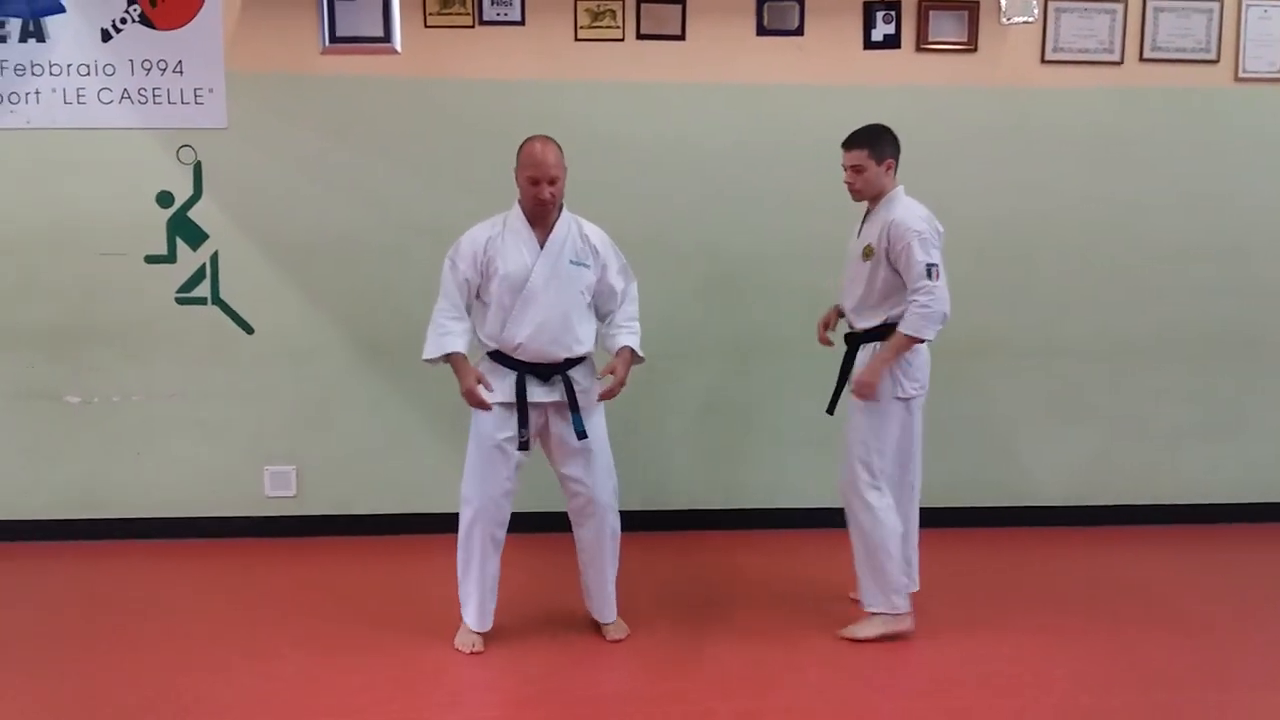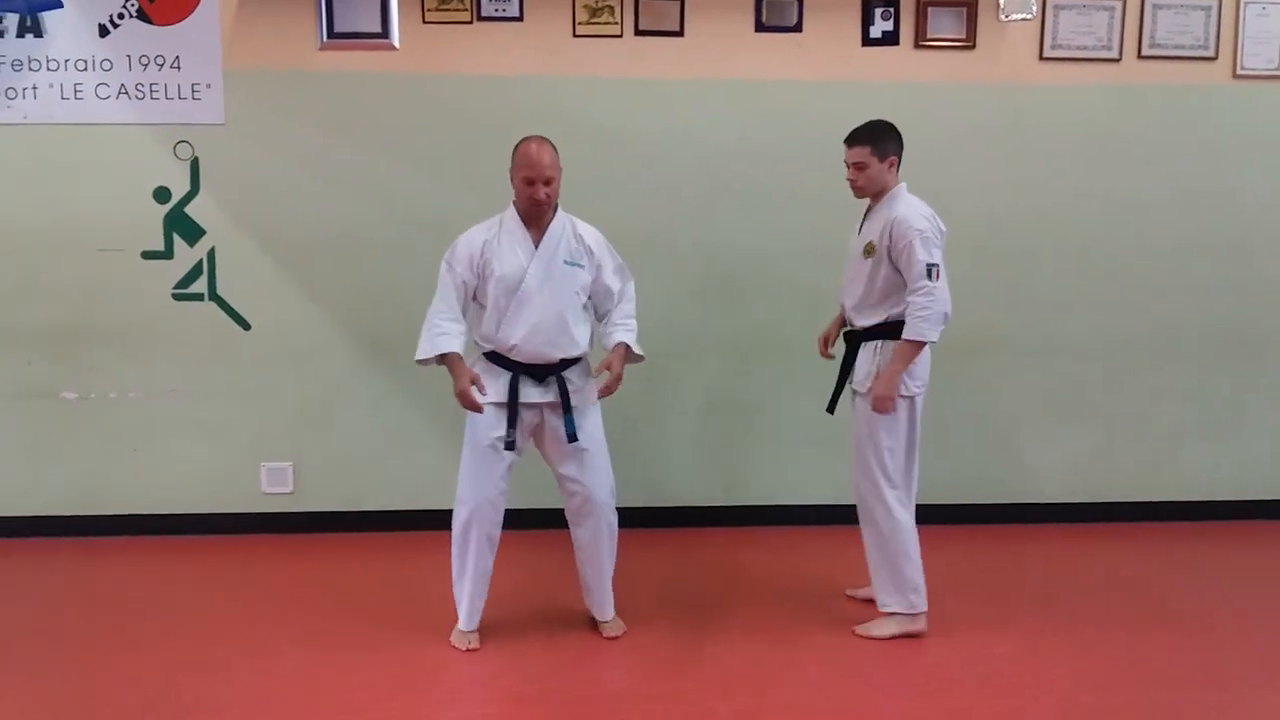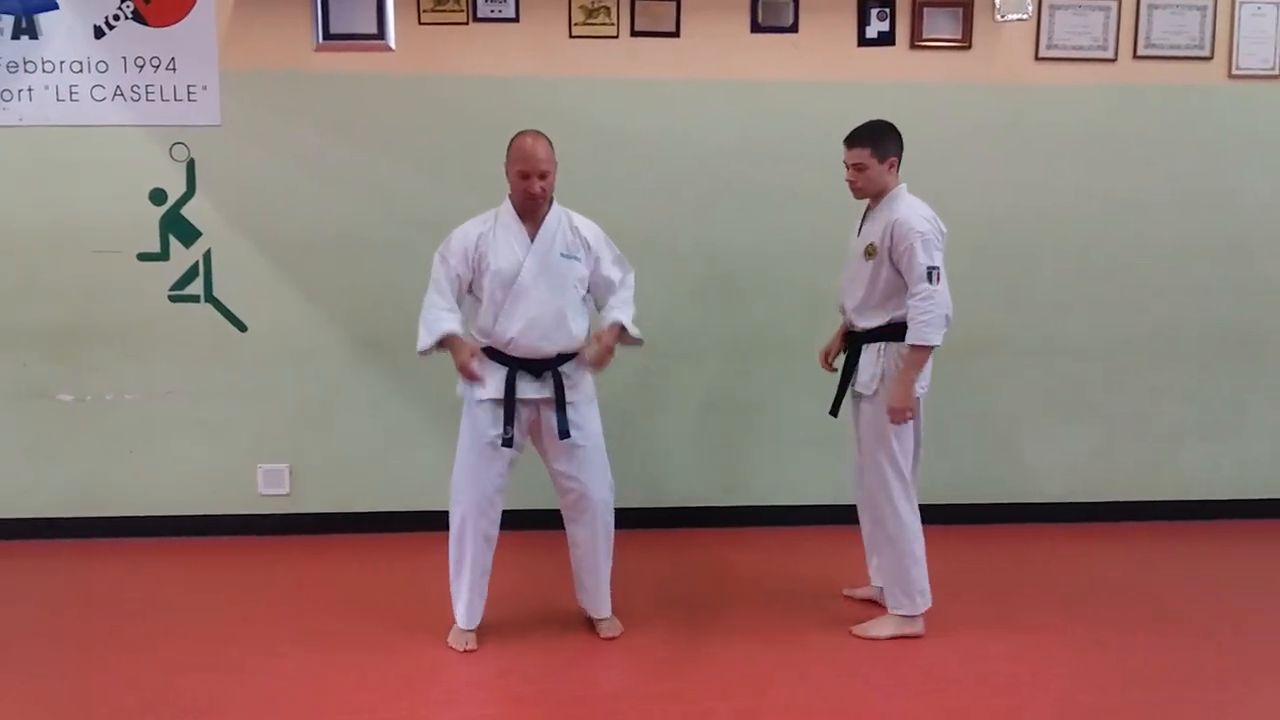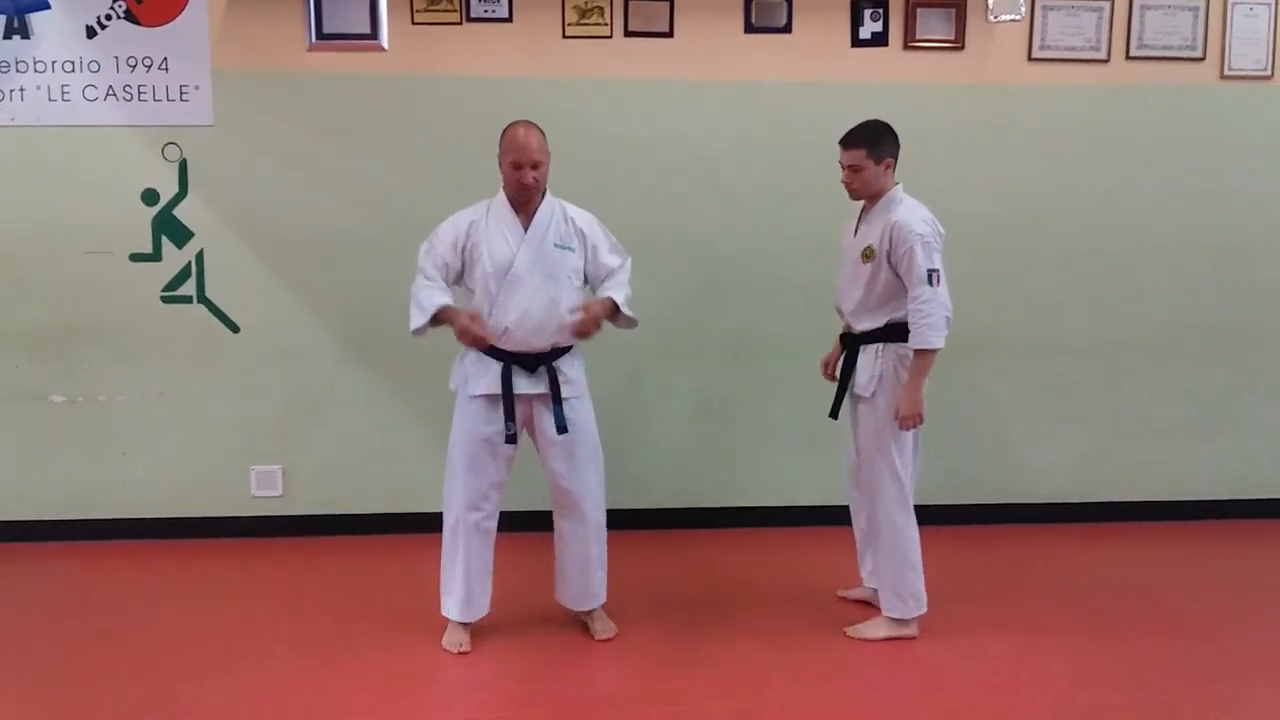
dt=0.1s
person 1, frame 1
left shoulder: (592, 241)
right shoulder: (482, 241)
left elbow: (621, 306)
right elbow: (451, 308)
left wrist: (623, 358)
right wrist: (462, 368)
left hip: (575, 388)
right hip: (504, 388)
left knee: (597, 500)
right knee: (484, 502)
left ankle: (604, 608)
right ankle: (474, 616)
person 1, frame 2
left shoulder: (587, 241)
right shoulder: (479, 242)
left elbow: (620, 303)
right elbow: (446, 308)
left wrist: (618, 355)
right wrist: (456, 367)
left hip: (570, 388)
right hip: (498, 388)
left knee: (594, 498)
right knee: (477, 502)
left ankle: (601, 605)
right ankle: (467, 614)
person 1, frame 3
left shoulder: (584, 234)
right shoulder: (474, 235)
left elbow: (619, 289)
right elbow: (441, 298)
left wrist: (611, 332)
right wrist: (457, 345)
left hip: (566, 384)
right hip: (495, 383)
left knee: (591, 496)
right knee: (474, 499)
left ankle: (598, 605)
right ankle: (465, 615)
person 1, frame 4
left shoulder: (579, 224)
right shoulder: (468, 225)
left elbow: (619, 273)
right elbow: (426, 276)
left wrist: (604, 305)
right wrist: (452, 314)
left hip: (558, 376)
right hip: (489, 376)
left knee: (581, 492)
right knee: (471, 494)
left ankle: (589, 602)
right ankle: (461, 613)
person 2, frame 1
left shoulder: (907, 221)
right shoulder: (876, 216)
left elbow: (931, 304)
left wrist: (878, 363)
right wrist: (839, 310)
left hip: (891, 366)
right hip: (875, 359)
left knee: (867, 483)
right knee: (893, 480)
left ankle: (890, 607)
right ankle: (893, 585)
person 2, frame 2
left shoulder: (909, 220)
right shoulder: (876, 214)
left elbow: (930, 305)
left wrist: (893, 376)
right wrist: (840, 323)
left hip: (891, 361)
right hip: (871, 355)
left knee: (884, 485)
right knee: (881, 480)
left ankle: (908, 608)
right ankle: (892, 583)
person 2, frame 3
left shoulder: (910, 221)
right shoulder: (875, 215)
left elbow: (932, 309)
left wrist: (905, 384)
right wrist: (842, 336)
left hip: (893, 363)
right hip: (872, 358)
left knee: (888, 486)
right knee: (876, 481)
left ankle: (908, 609)
right ankle: (889, 581)
person 2, frame 4
left shoulder: (908, 223)
right shoulder: (867, 217)
left elbow: (931, 310)
left wrist: (913, 389)
right wrist: (840, 347)
left hip: (891, 363)
right hip: (866, 361)
left knee: (889, 487)
right knee: (867, 480)
left ankle: (902, 611)
right ankle: (882, 581)
